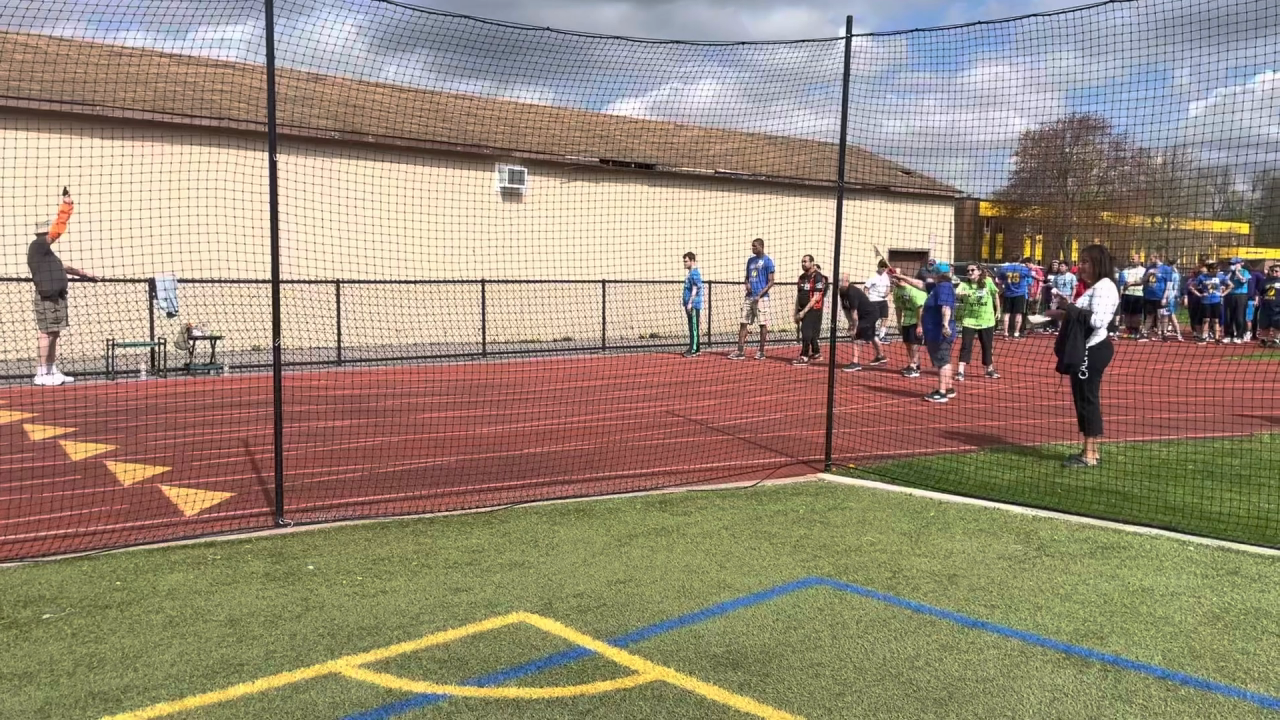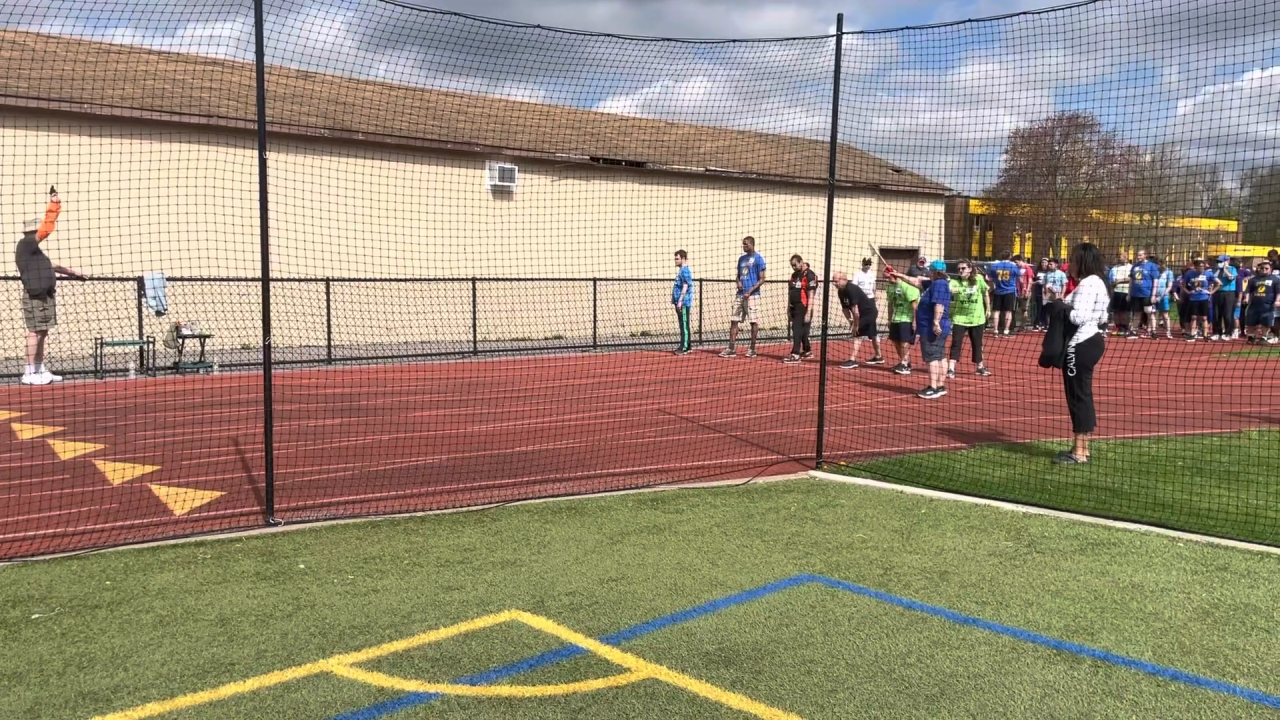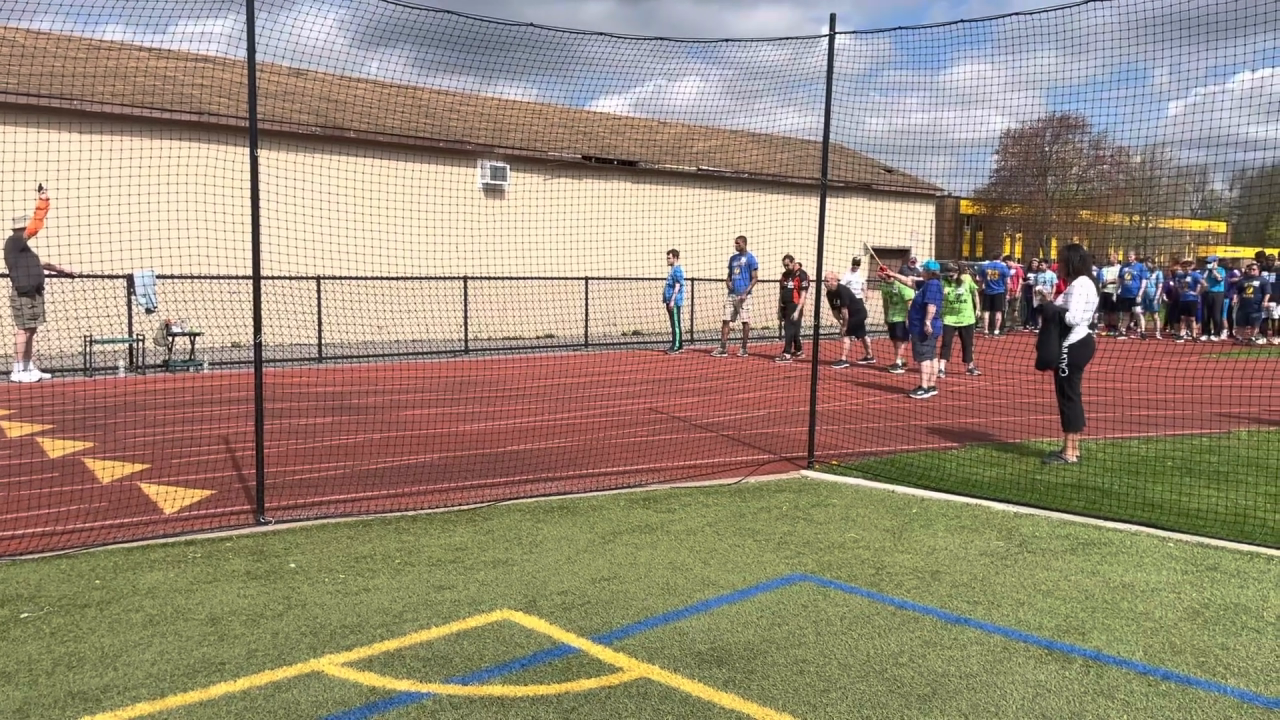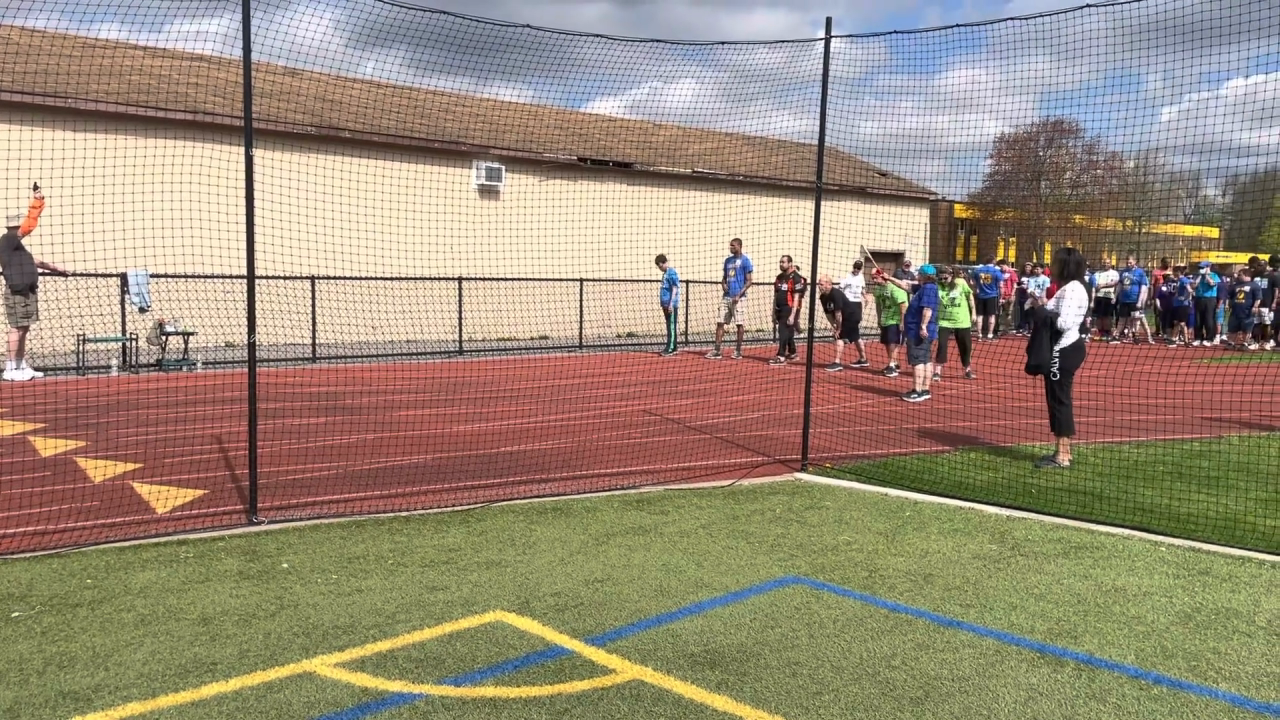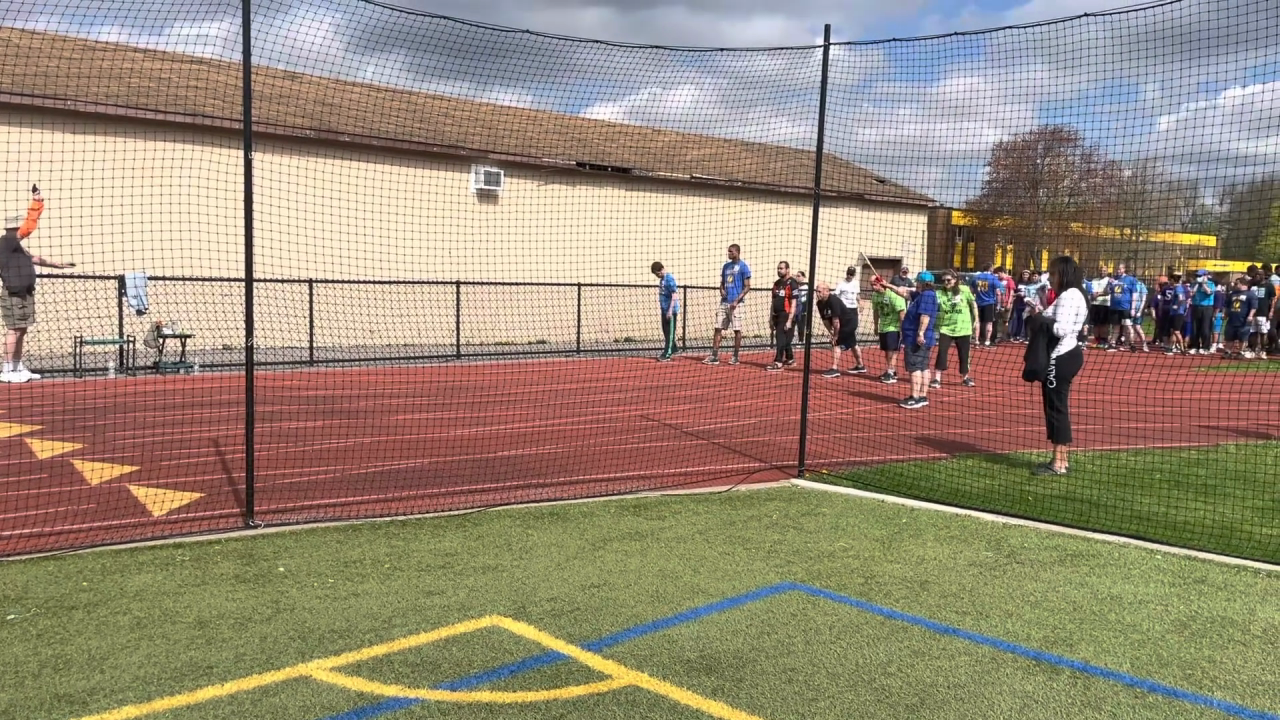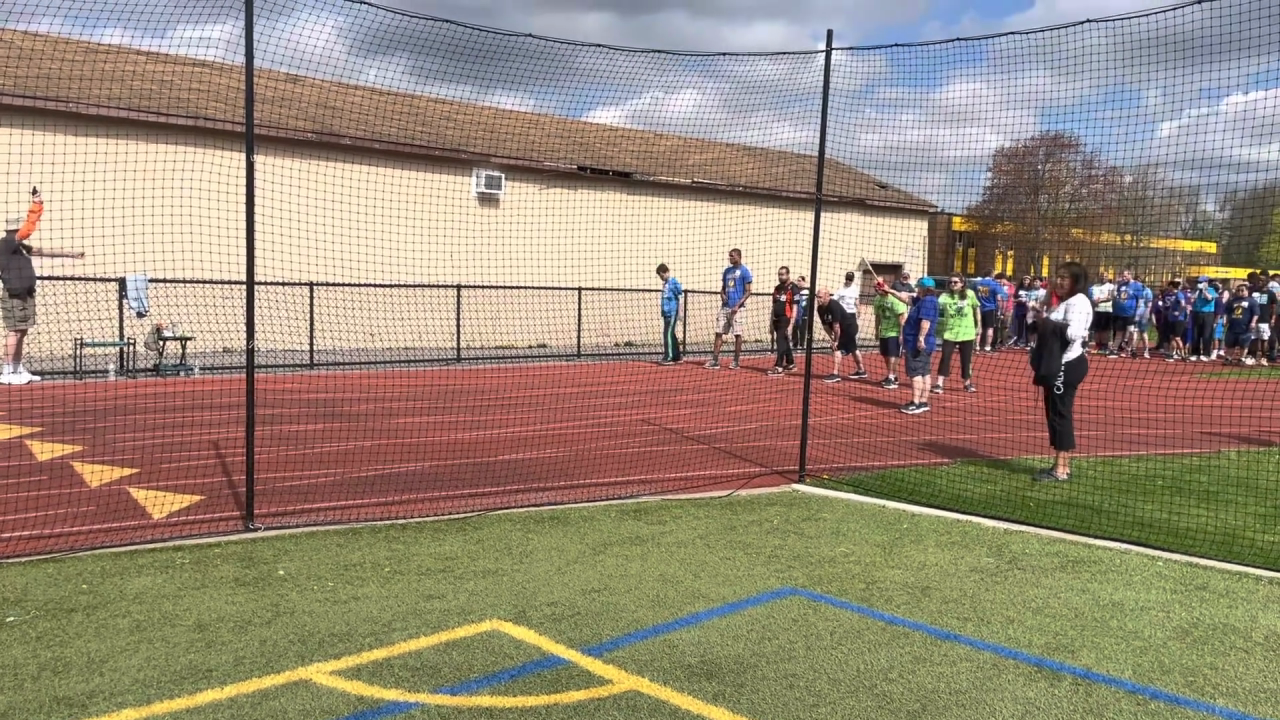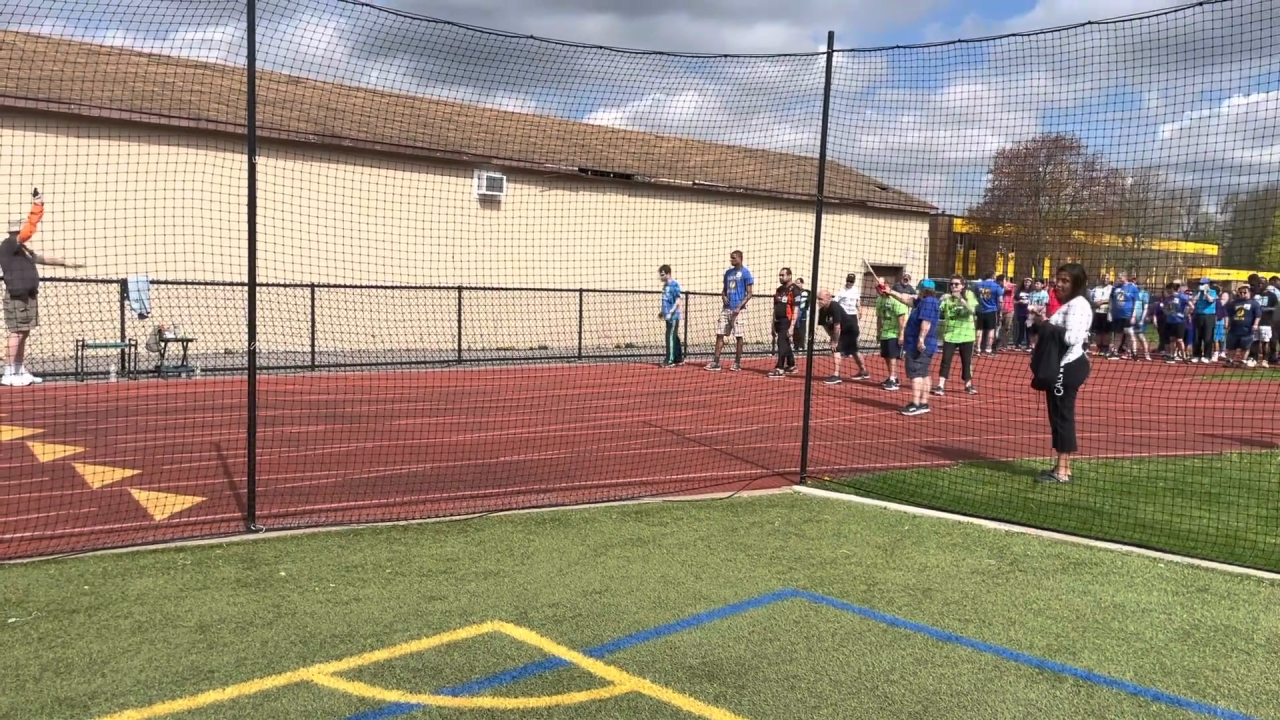
dt=0.7s
person 1, frame 1
left shoulder: (1104, 287)
right shoulder: (1094, 287)
left elbow: (1097, 320)
left wrist: (1070, 309)
right wrist: (1065, 314)
left hip: (1092, 350)
right hip: (1086, 350)
left knee: (1087, 400)
right knee: (1085, 399)
left ankle: (1089, 455)
right ankle: (1091, 451)
person 1, frame 2
left shoulder: (1087, 284)
right shoulder: (1097, 283)
left elbow: (1078, 316)
right wrist: (1064, 305)
left hip: (1080, 346)
right hip: (1090, 342)
left knee: (1078, 396)
right knee: (1083, 396)
left ankle: (1079, 452)
right ankle: (1083, 448)
person 1, frame 3
left shoulder: (1079, 284)
right shoulder: (1085, 283)
left elbow: (1072, 318)
right wrist: (1054, 308)
left hip: (1072, 347)
right hip: (1078, 344)
left knee: (1068, 397)
right knee: (1071, 396)
left ankle: (1069, 452)
right ankle: (1073, 448)
person 1, frame 4
left shoulder: (1071, 289)
right shoulder: (1071, 288)
left elbow: (1064, 322)
left wrist: (1040, 310)
right wrist: (1042, 308)
left hip: (1063, 351)
right hip: (1065, 349)
left knee: (1059, 400)
right knee: (1060, 400)
left ankle: (1062, 457)
right ankle: (1064, 452)
person 1, frame 5
left shoulder: (1069, 296)
right shoulder: (1070, 295)
left elbow: (1061, 329)
right wrist: (1040, 314)
left hip: (1060, 359)
right hip: (1062, 357)
left knee: (1056, 408)
right knee: (1056, 408)
left ankle: (1059, 463)
right ankle: (1061, 459)
person 1, frame 6
left shoulder: (1078, 301)
right shoulder: (1067, 302)
left elbow: (1072, 332)
left wrist: (1045, 322)
right wrist: (1042, 321)
left hip: (1067, 366)
right hip: (1058, 365)
left knee: (1060, 414)
right knee: (1056, 414)
left ankle: (1061, 469)
right ankle: (1062, 465)
person 1, frame 7
left shoulder: (1078, 305)
right shoulder: (1069, 305)
left elbow: (1071, 337)
left wrist: (1044, 324)
right wrist: (1043, 323)
left hip: (1067, 368)
right hip: (1061, 367)
left knee: (1062, 416)
right knee: (1059, 416)
left ankle: (1062, 471)
right ankle: (1063, 468)
person 2, frame 1
left shoulder: (46, 251)
right shoulder: (37, 245)
left elbow: (61, 267)
right elbow: (56, 231)
left wrist: (84, 274)
right wrist: (65, 207)
left hip: (55, 297)
right hip: (47, 298)
left knee: (53, 334)
right knee: (46, 334)
left ankle: (52, 371)
right ankle: (41, 373)
person 2, frame 2
left shoulder: (34, 249)
right shoulder: (26, 244)
left elbow: (49, 265)
right elbow: (45, 230)
left wrist: (72, 272)
right wrist: (53, 206)
left hip: (44, 295)
right hip: (35, 296)
left knee: (42, 332)
right knee: (35, 332)
left ankle: (40, 369)
right ankle: (29, 372)
person 2, frame 3
left shoulder: (22, 247)
right shoulder: (14, 242)
left elbow: (39, 263)
right elbow: (34, 227)
left wrist: (61, 269)
right wrist: (42, 203)
left hip: (32, 293)
right hip: (23, 294)
left knee: (30, 330)
right knee: (23, 330)
left ankle: (29, 367)
right ankle: (18, 370)
person 2, frame 4
left shoulder: (16, 244)
right shoulder: (8, 240)
left elbow: (31, 260)
right elbow: (28, 226)
left wrist: (54, 268)
right wrist: (37, 202)
left hip: (25, 291)
right hip: (17, 292)
left knee: (23, 328)
right knee: (16, 328)
left ankle: (21, 365)
right ankle: (10, 368)
person 2, frame 5
left shoulder: (16, 245)
right shoulder: (6, 242)
left elbow: (33, 258)
right elbow: (27, 228)
left wrist: (58, 265)
right wrist: (36, 204)
left hip: (23, 293)
right hip: (14, 294)
left knee: (21, 330)
right knee: (14, 330)
left ankle: (18, 368)
right ankle: (7, 370)
person 2, frame 6
left shoulder: (18, 246)
right shoulder: (6, 243)
left elbow: (41, 251)
right elbow: (26, 230)
left wrist: (68, 254)
right wrist: (36, 206)
left hip: (25, 295)
right hip: (14, 296)
left knee: (22, 332)
right knee: (14, 332)
left ankle: (18, 369)
right ankle: (7, 372)
person 2, frame 7
left shoulder: (21, 248)
left elbow: (41, 258)
right elbow: (27, 231)
left wrist: (66, 263)
right wrist: (37, 207)
left hip: (27, 296)
right hip: (17, 297)
left knee: (23, 333)
right knee: (16, 333)
left ankle: (20, 370)
